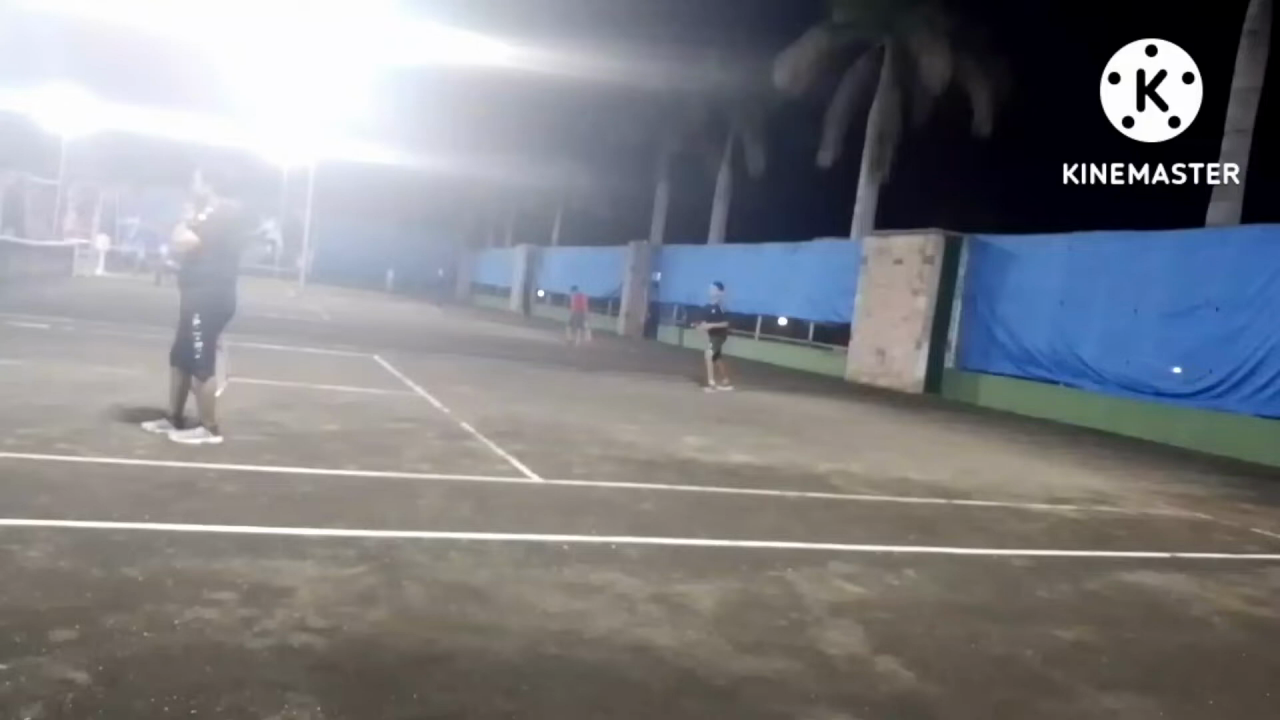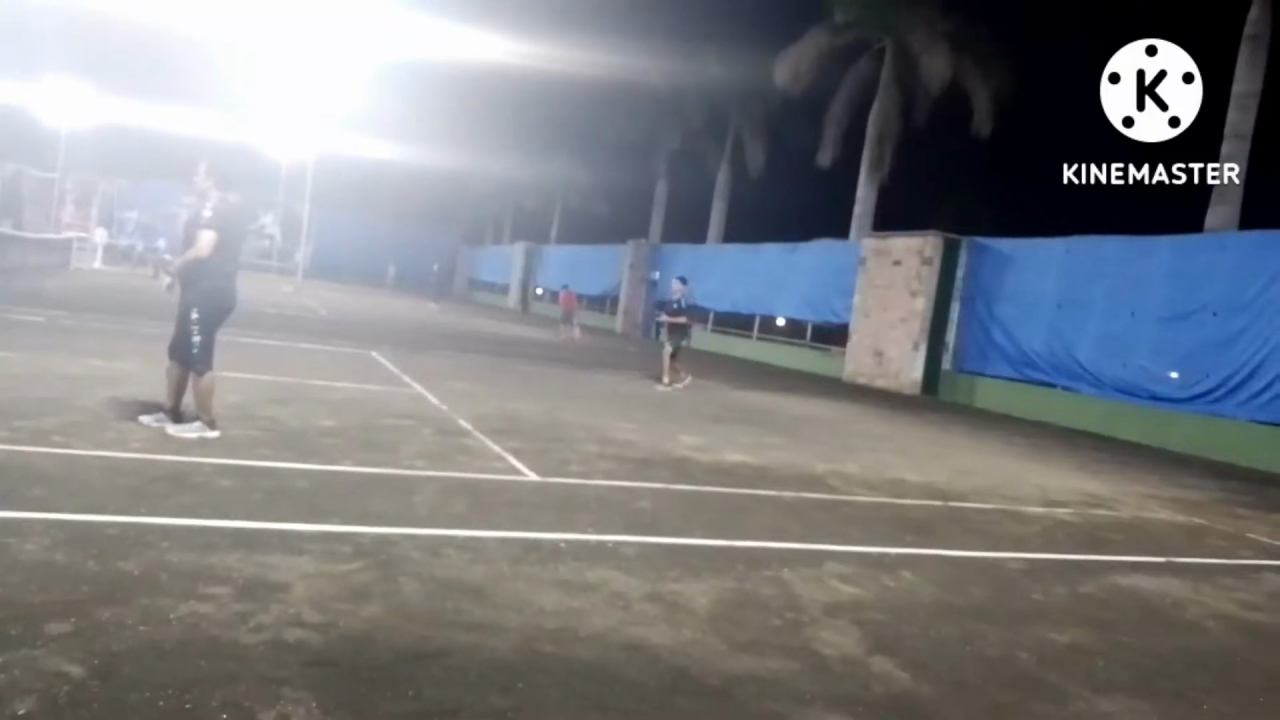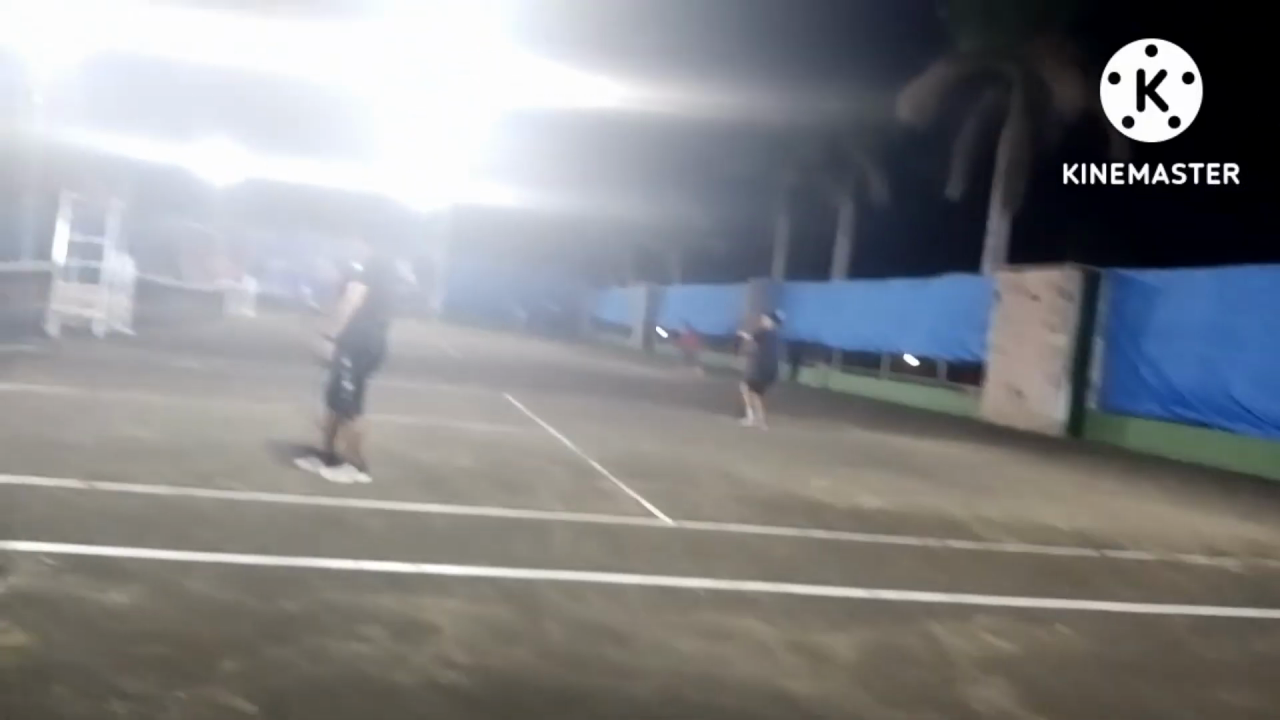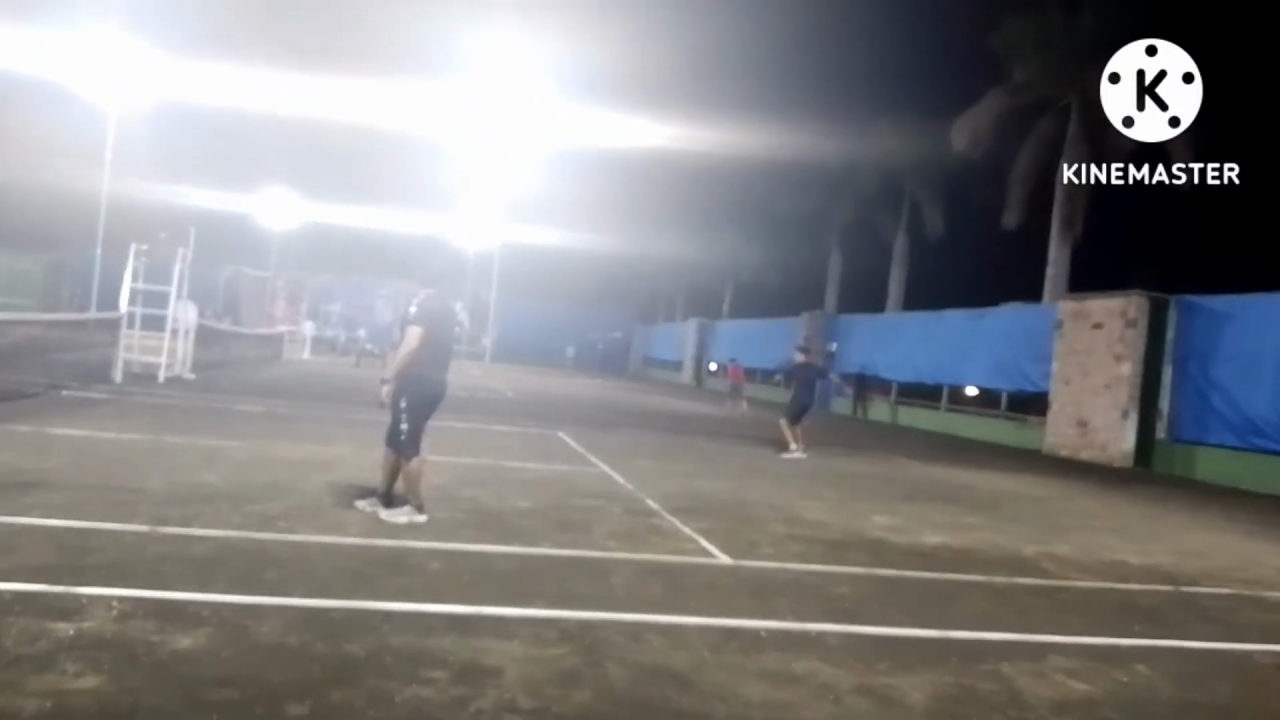
dt=0.7s
person 1, frame 1
left shoulder: (214, 214)
right shoulder: (231, 214)
left elbow: (181, 244)
left wrist: (187, 222)
left hip: (206, 299)
right hip: (208, 296)
left knee: (201, 365)
right knee: (180, 359)
left ankle: (209, 428)
right ankle: (174, 418)
person 1, frame 2
left shoulder: (215, 208)
right shoulder: (231, 208)
left elbow: (202, 250)
left wrist: (174, 270)
left hip: (206, 293)
right hip: (207, 292)
left knee: (198, 360)
right knee: (178, 353)
left ankle: (206, 423)
right ankle: (171, 412)
person 1, frame 3
left shoulder: (365, 262)
right shoulder: (383, 265)
left elbow: (353, 302)
left wrist: (333, 337)
left hip: (358, 342)
right hip: (370, 340)
left knee: (348, 405)
right knee: (335, 400)
left ankle: (356, 466)
right ankle: (327, 455)
person 1, frame 4
left shoulder: (423, 304)
right shoulder: (444, 308)
left elbow: (410, 345)
left wrist: (388, 378)
left hip: (417, 384)
right hip: (432, 383)
left knee: (407, 446)
right knee: (394, 441)
left ankle: (414, 507)
right ankle: (384, 497)
